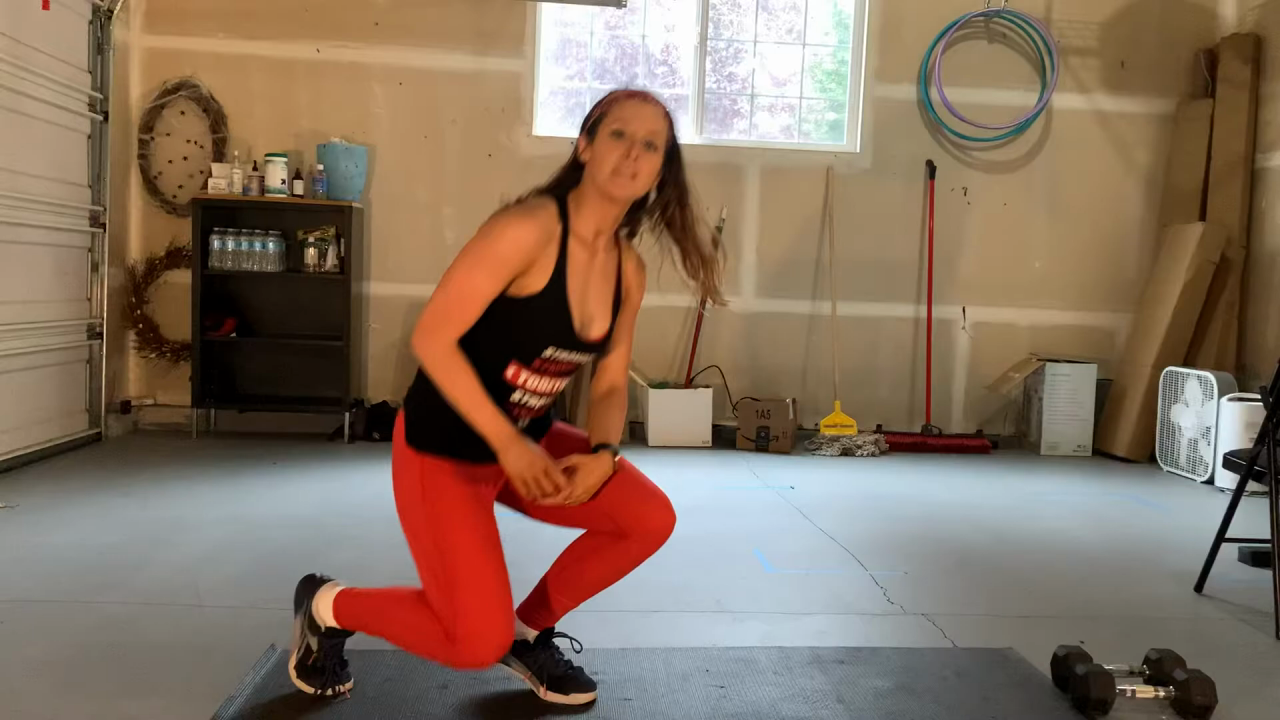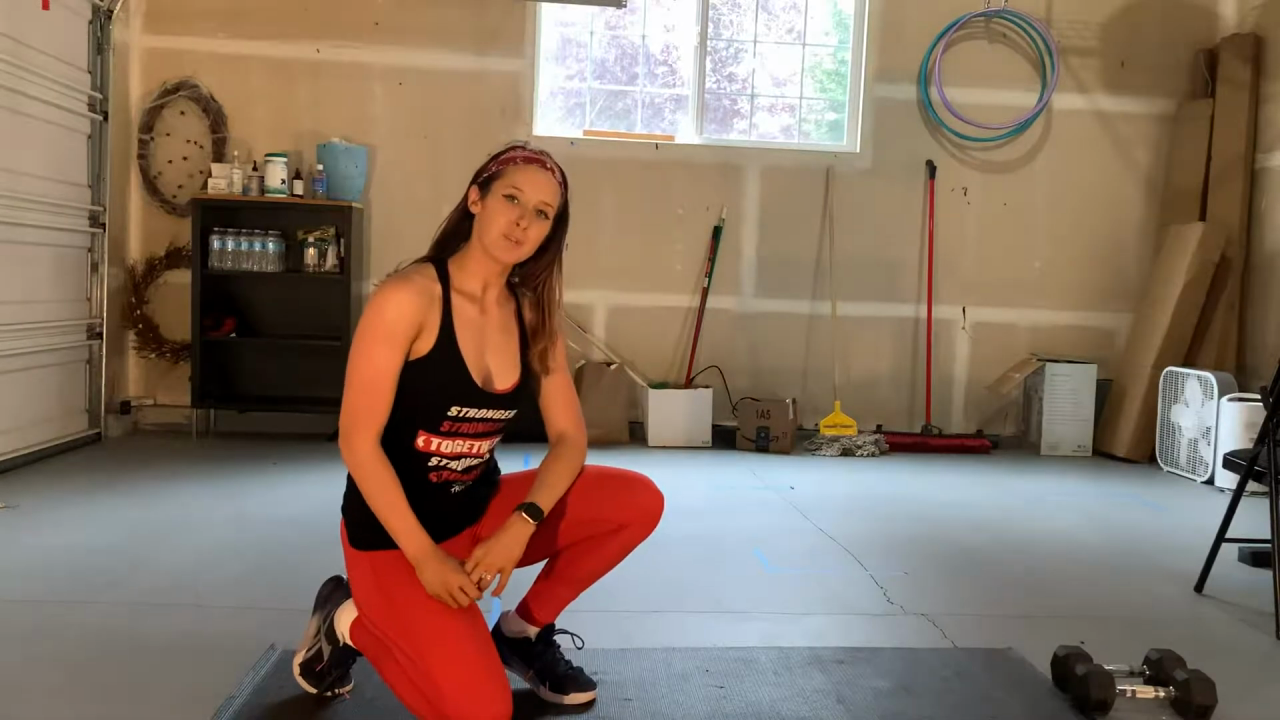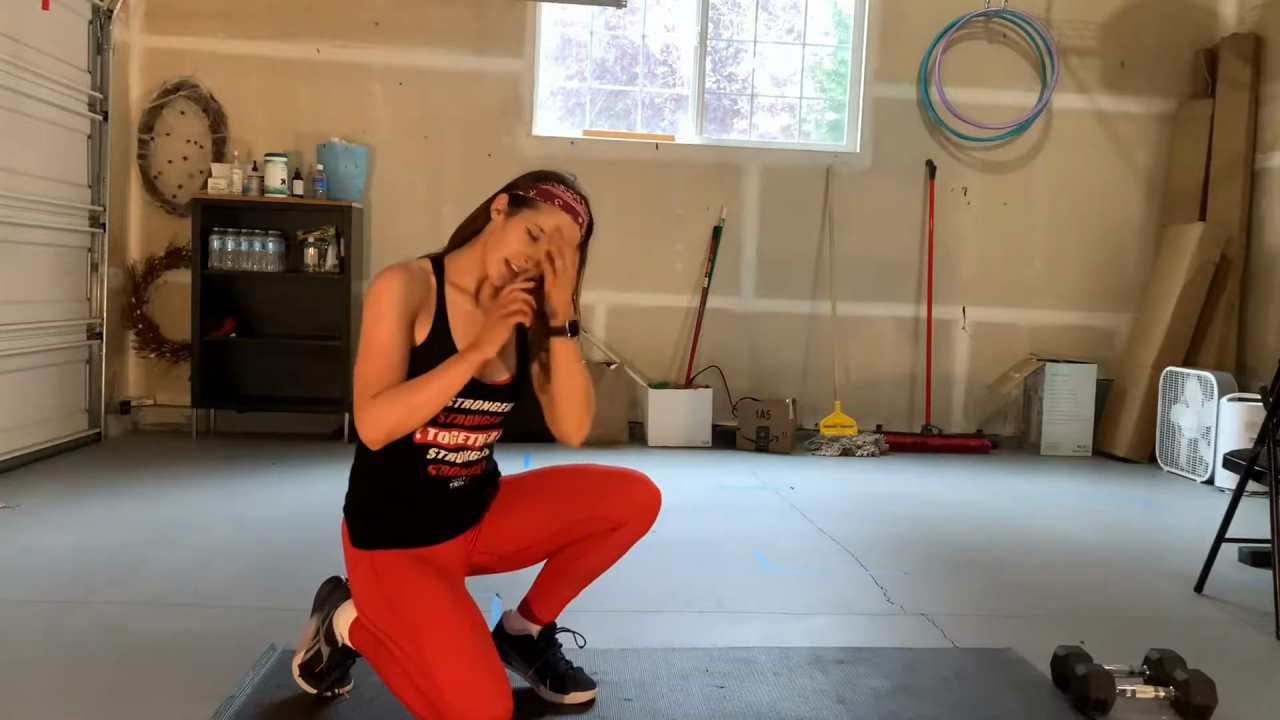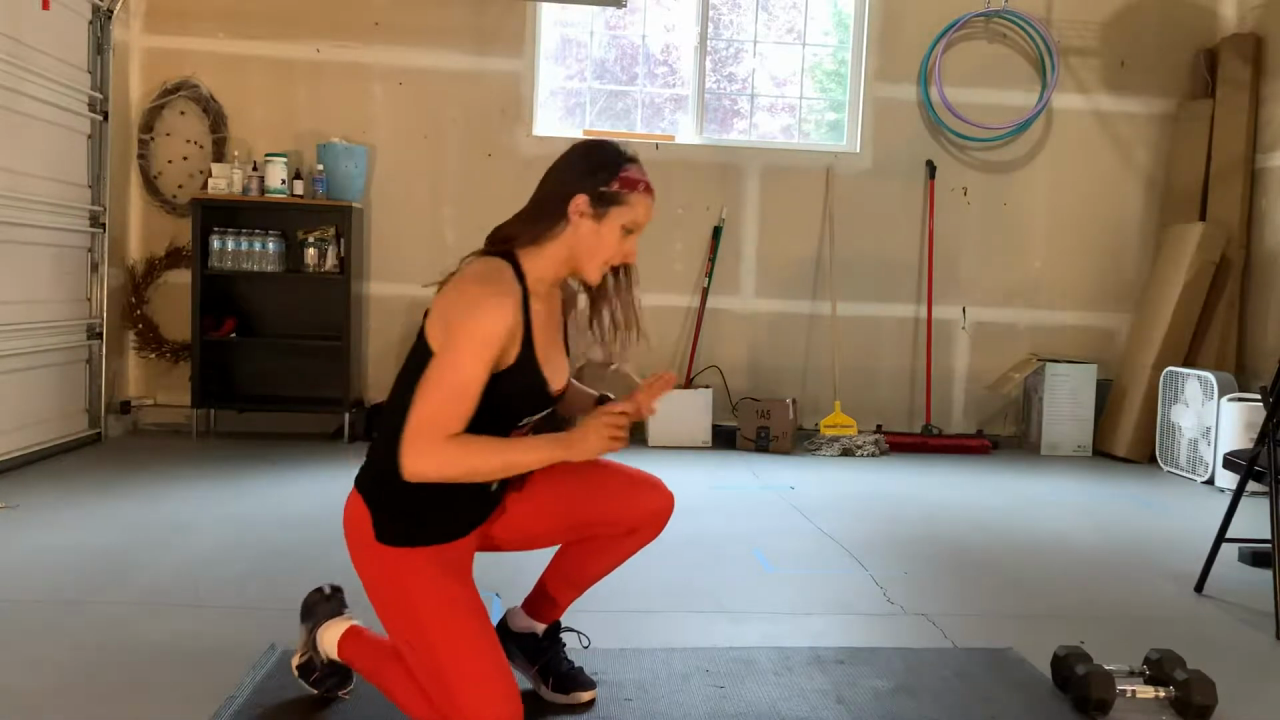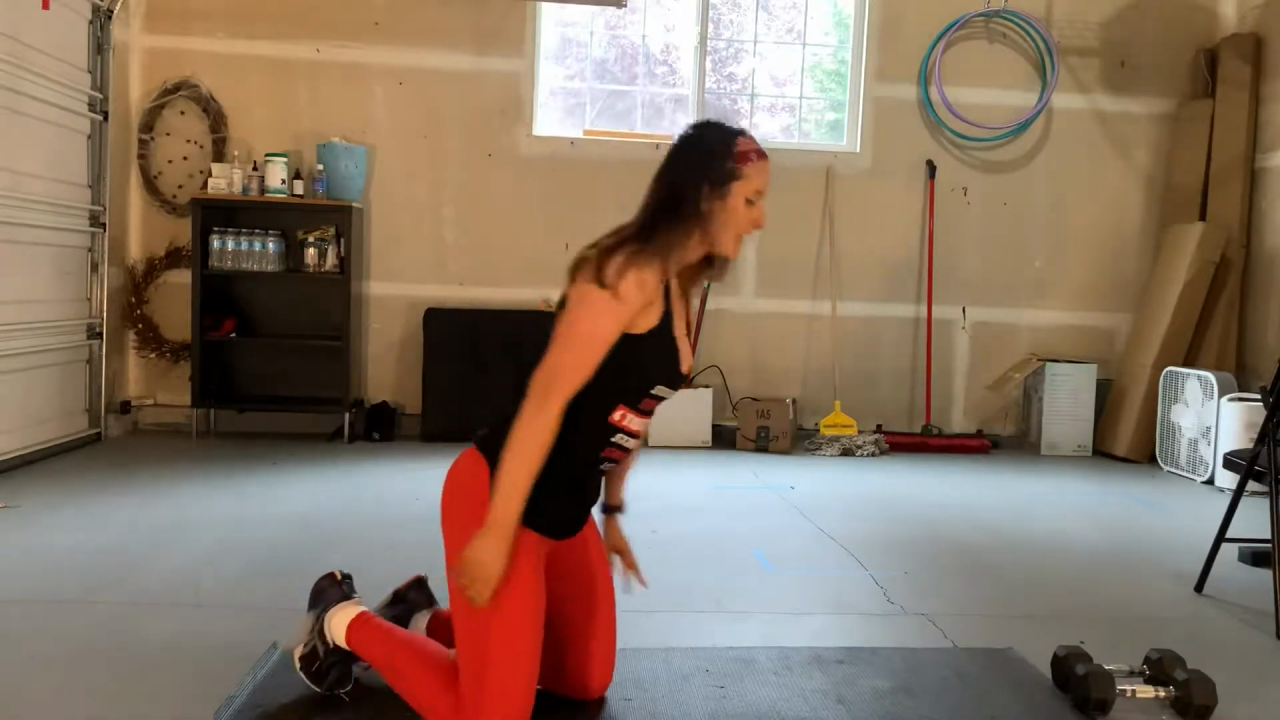
dt=1s
person 1, frame 1
left shoulder: (628, 269)
right shoulder: (528, 229)
left elbow: (610, 385)
right elbow: (431, 338)
left wrist: (604, 459)
right wrist: (505, 445)
left hip: (529, 443)
right hip: (442, 447)
left knee: (651, 518)
right knee: (476, 643)
left ankle: (529, 628)
right ankle: (330, 608)
person 1, frame 2
left shoulder: (534, 314)
right shoulder: (408, 297)
left elbow: (569, 438)
right elbow: (358, 441)
left wrist: (520, 527)
right wrist: (423, 556)
left hip: (481, 510)
right hip: (395, 532)
left knee: (638, 502)
left ankle: (524, 630)
right ankle: (350, 622)
person 1, frame 3
left shoulder: (526, 312)
right shoulder: (404, 286)
left elbow: (573, 429)
right elbow: (374, 426)
left wrist: (561, 317)
right wrist: (478, 349)
left hip: (480, 513)
right hip: (395, 536)
left knee: (634, 499)
left ankle: (525, 631)
right ankle: (349, 625)
person 1, frame 4
left shoulder: (551, 292)
right shoulder: (491, 298)
right elbow: (422, 457)
left wrist: (603, 411)
right wrist: (567, 446)
left hip: (482, 502)
right hip: (405, 526)
left knee: (647, 504)
left ankle: (529, 630)
right ankle: (337, 636)
person 1, frame 5
left shoulder: (674, 287)
right shoulder: (632, 274)
right elbow: (546, 398)
left wrist: (612, 513)
right wrist: (497, 532)
left hip: (565, 513)
right hip: (499, 495)
left ankle: (425, 621)
right ankle: (345, 621)
